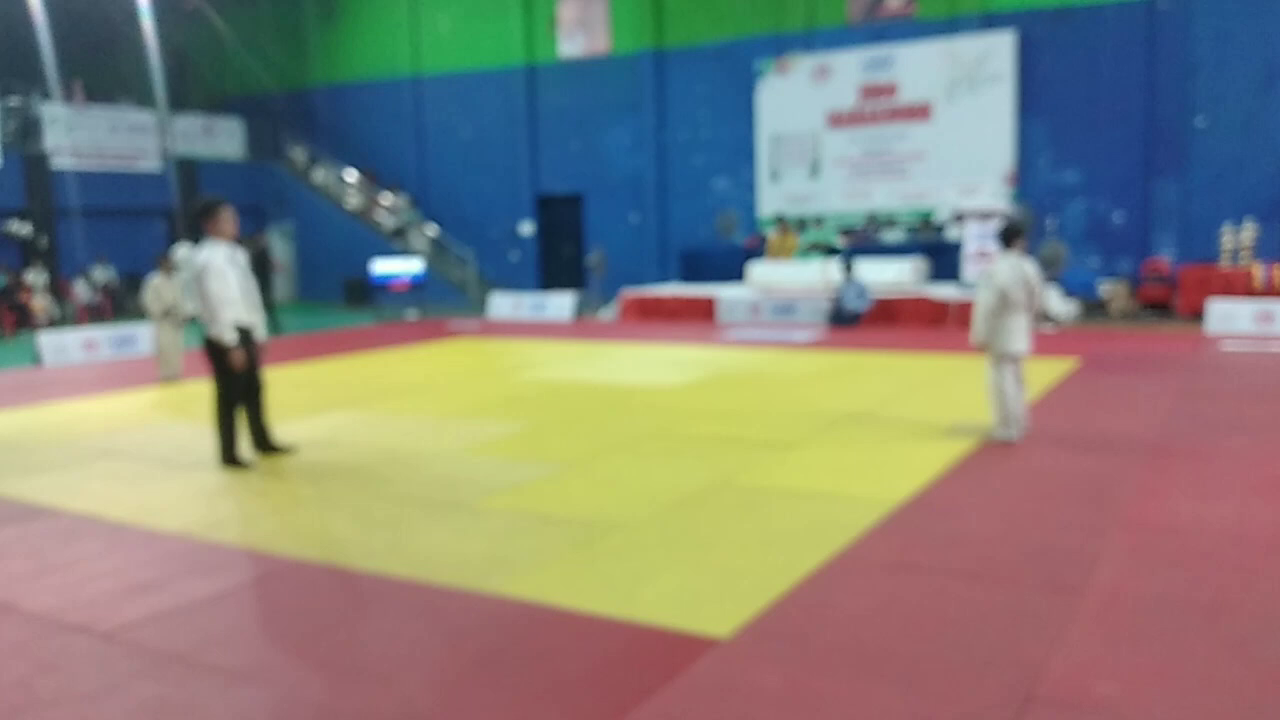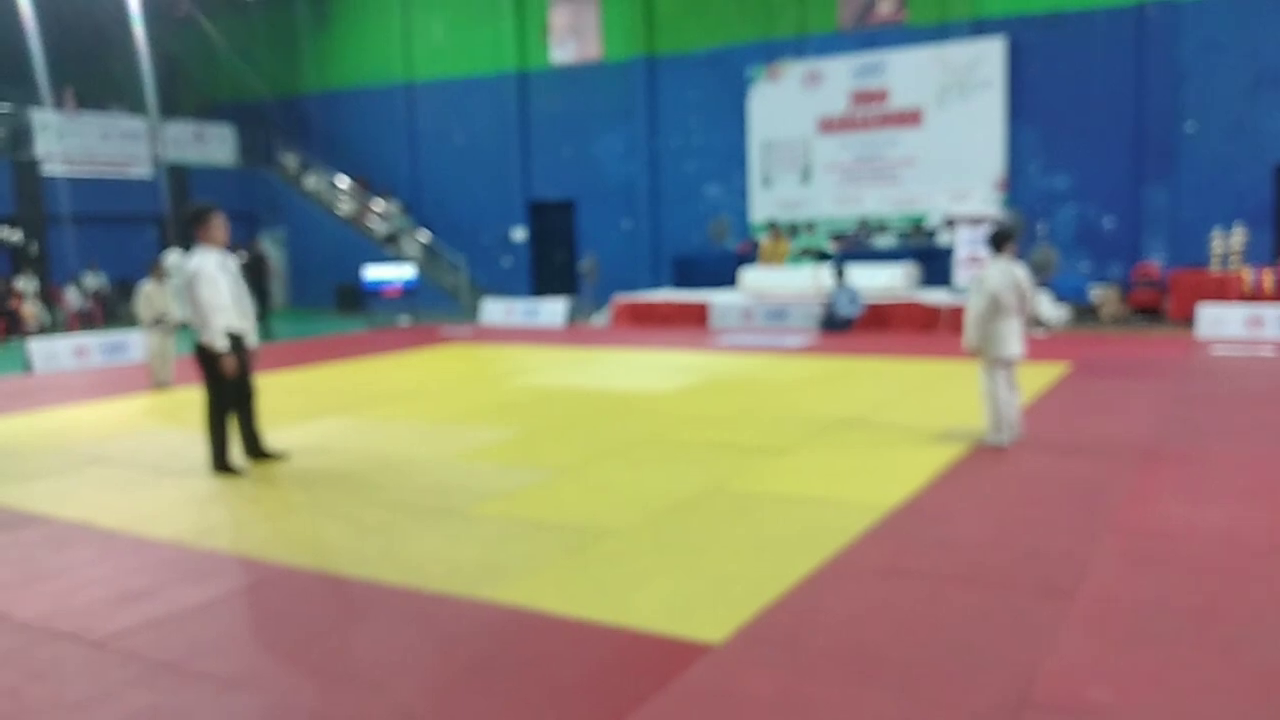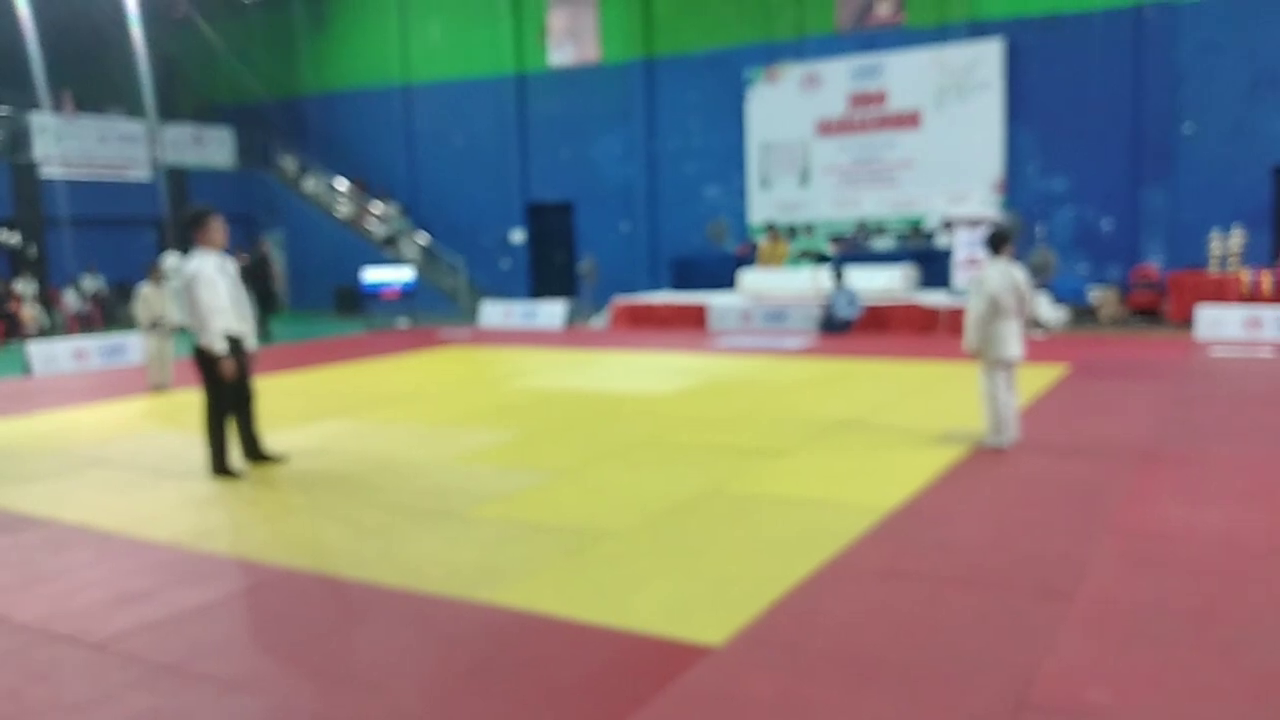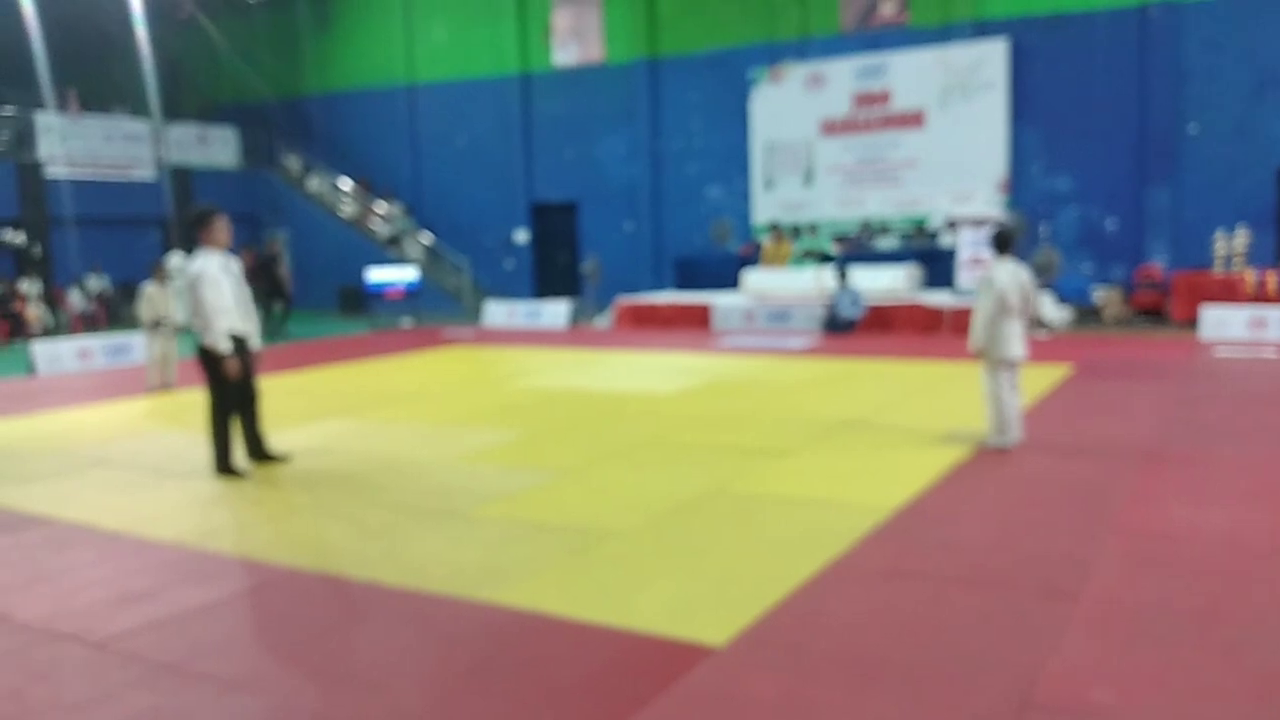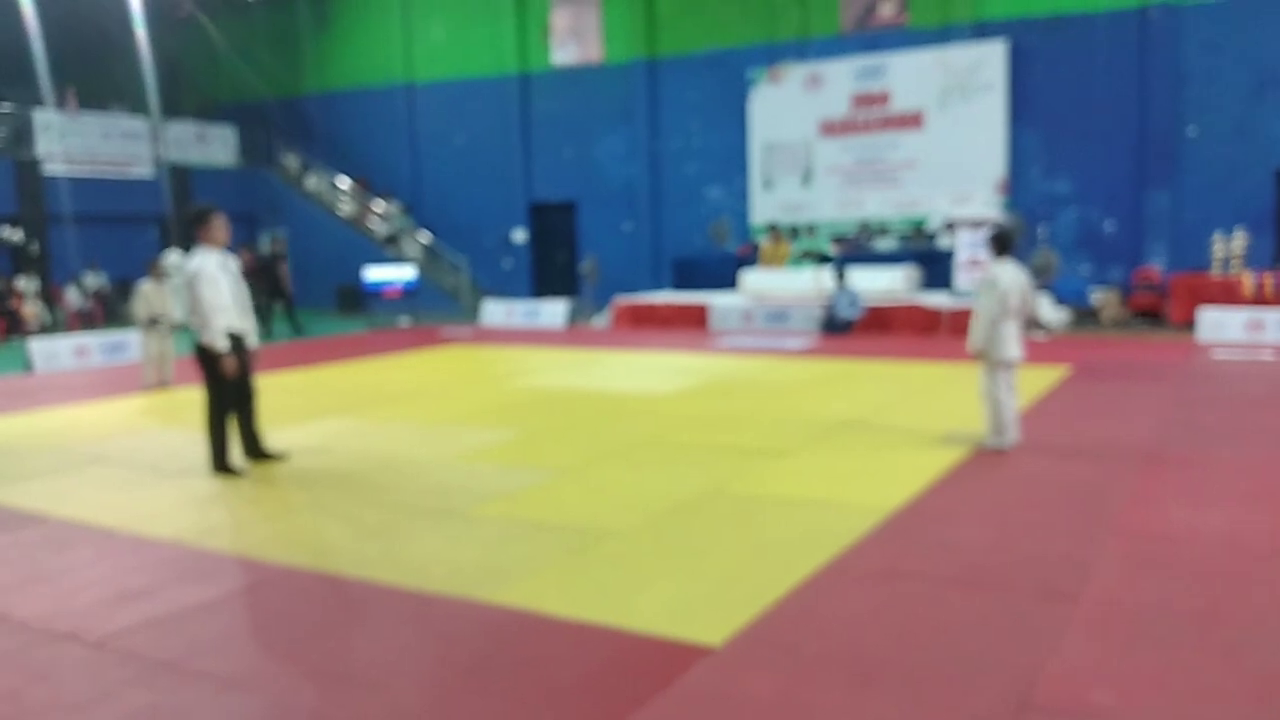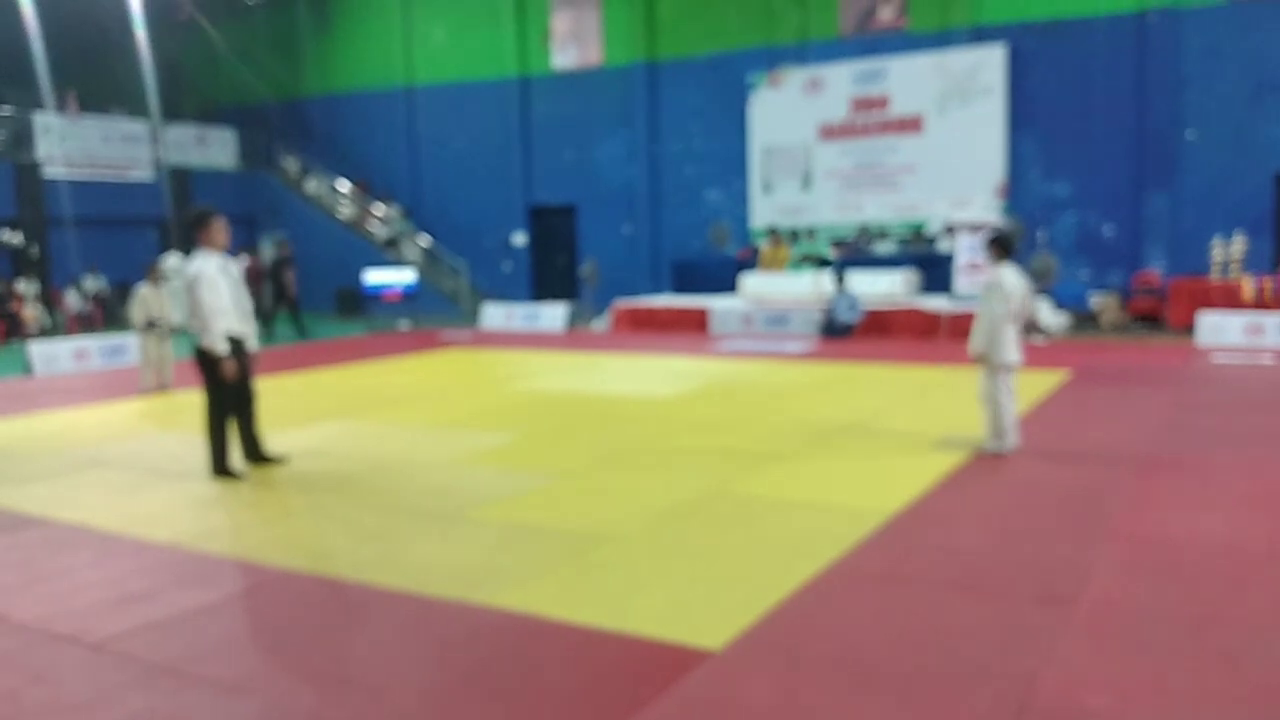
dt=0.1s
person 1, frame 1
left shoulder: (235, 253)
right shoulder: (209, 258)
right elbow: (217, 303)
left wrist: (258, 335)
right wrist: (232, 344)
left hip: (244, 333)
right hip: (227, 338)
left knee: (253, 390)
right knee: (230, 397)
left ankle: (263, 442)
right ankle: (229, 454)
person 1, frame 2
left shoulder: (225, 259)
right shoulder: (200, 265)
right elbow: (208, 310)
left wrist: (249, 341)
right wrist: (223, 351)
left hip: (235, 340)
right hip: (217, 345)
left knee: (244, 397)
right knee: (221, 403)
left ankle: (254, 449)
right ankle: (221, 461)
person 1, frame 3
left shoulder: (224, 262)
right shoulder: (198, 268)
right elbow: (207, 313)
left wrist: (248, 344)
right wrist: (222, 354)
left hip: (233, 343)
right hip: (216, 347)
left knee: (243, 400)
right knee: (220, 406)
left ankle: (253, 451)
right ankle: (220, 464)
person 1, frame 4
left shoulder: (229, 261)
right shoulder: (203, 267)
right elbow: (211, 313)
left wrist: (252, 344)
right wrist: (226, 353)
left hip: (238, 342)
right hip: (220, 347)
left knee: (247, 399)
right knee: (224, 405)
left ankle: (257, 451)
right ankle: (224, 463)
person 1, frame 5
left shoulder: (226, 259)
right shoulder: (200, 265)
right elbow: (209, 310)
left wrist: (249, 342)
right wrist: (223, 351)
left hip: (235, 340)
right hip: (217, 345)
left knee: (244, 397)
right knee: (221, 403)
left ankle: (254, 448)
right ankle: (220, 461)
person 1, frame 6
left shoulder: (226, 263)
right shoulder: (200, 268)
right elbow: (209, 314)
left wrist: (249, 345)
right wrist: (223, 355)
left hip: (235, 344)
right hip: (217, 348)
left knee: (244, 401)
right knee: (221, 407)
left ankle: (254, 452)
right ankle: (220, 465)
person 2, frame 1
left shoulder: (995, 270)
right shoulder: (1030, 267)
left elbow: (984, 306)
right elbow: (1036, 300)
left wrist: (979, 335)
left hip: (1000, 334)
right hip: (1020, 332)
left knee: (1002, 381)
right knee: (1015, 378)
left ankle: (1008, 429)
right ankle: (1019, 422)
person 2, frame 2
left shoulder: (986, 275)
right shoulder: (1020, 271)
left elbow: (975, 311)
right elbow: (1027, 304)
left wrist: (971, 341)
left hip: (993, 339)
right hip: (1013, 337)
left knee: (996, 385)
right knee: (1009, 383)
left ankle: (1000, 434)
right ankle: (1011, 428)
person 2, frame 3
left shoulder: (984, 276)
right shoulder: (1019, 272)
left elbow: (976, 312)
right elbow: (1026, 306)
left wrist: (971, 343)
left hip: (992, 340)
right hip: (1012, 338)
left knee: (995, 387)
right knee: (1007, 385)
left ankle: (1000, 436)
right ankle: (1011, 431)
person 2, frame 4
left shoulder: (992, 275)
right shoulder: (1023, 271)
left elbow: (984, 312)
right elbow: (1030, 306)
left wrist: (977, 342)
left hip: (996, 339)
right hip: (1015, 339)
left knee: (999, 387)
right knee: (1010, 385)
left ankle: (1003, 436)
right ankle: (1014, 431)
person 2, frame 5
left shoulder: (992, 275)
right shoulder: (1020, 272)
left elbow: (985, 313)
right elbow: (1027, 307)
left wrist: (976, 344)
left hip: (994, 341)
right hip: (1012, 339)
left knee: (996, 389)
right knee: (1006, 386)
left ankle: (1001, 437)
right ankle: (1010, 432)
person 2, frame 6
left shoulder: (995, 278)
right shoulder: (1018, 276)
left elbow: (988, 316)
right elbow: (1025, 311)
left wrist: (978, 347)
left hip: (994, 344)
right hip: (1010, 343)
left knee: (996, 393)
right knee: (1005, 391)
left ankle: (1000, 441)
right ankle: (1010, 437)
